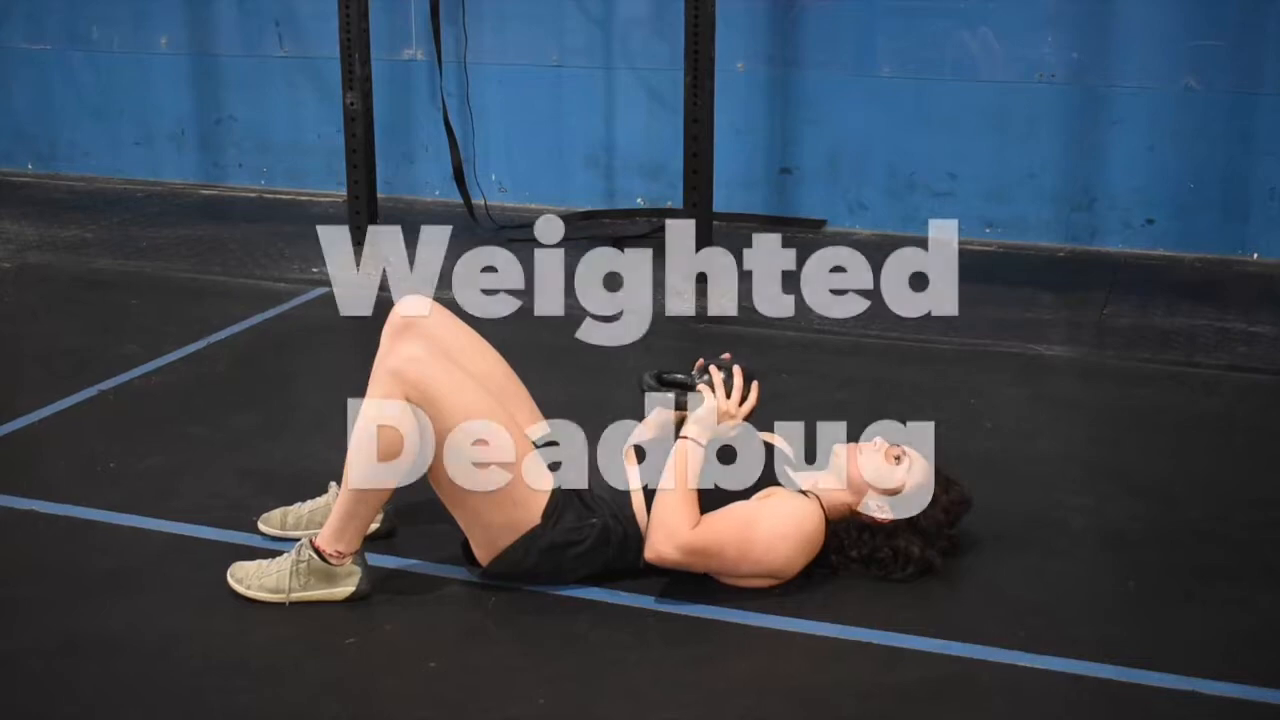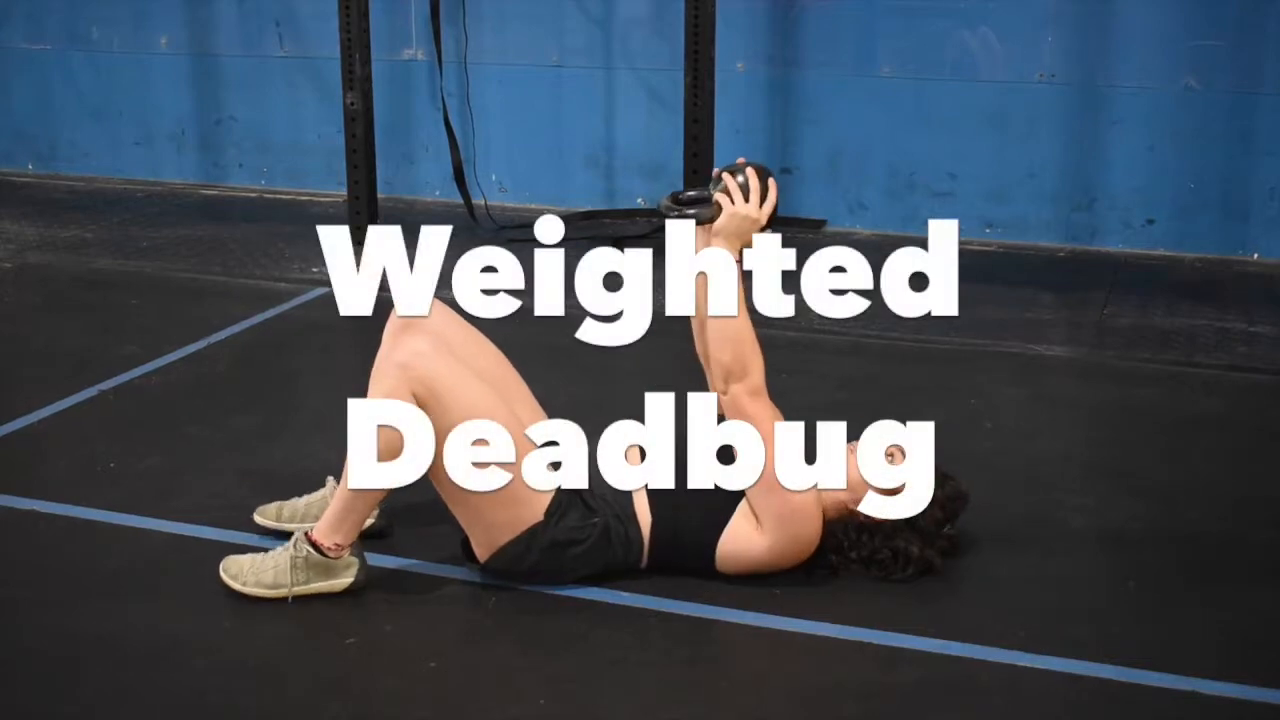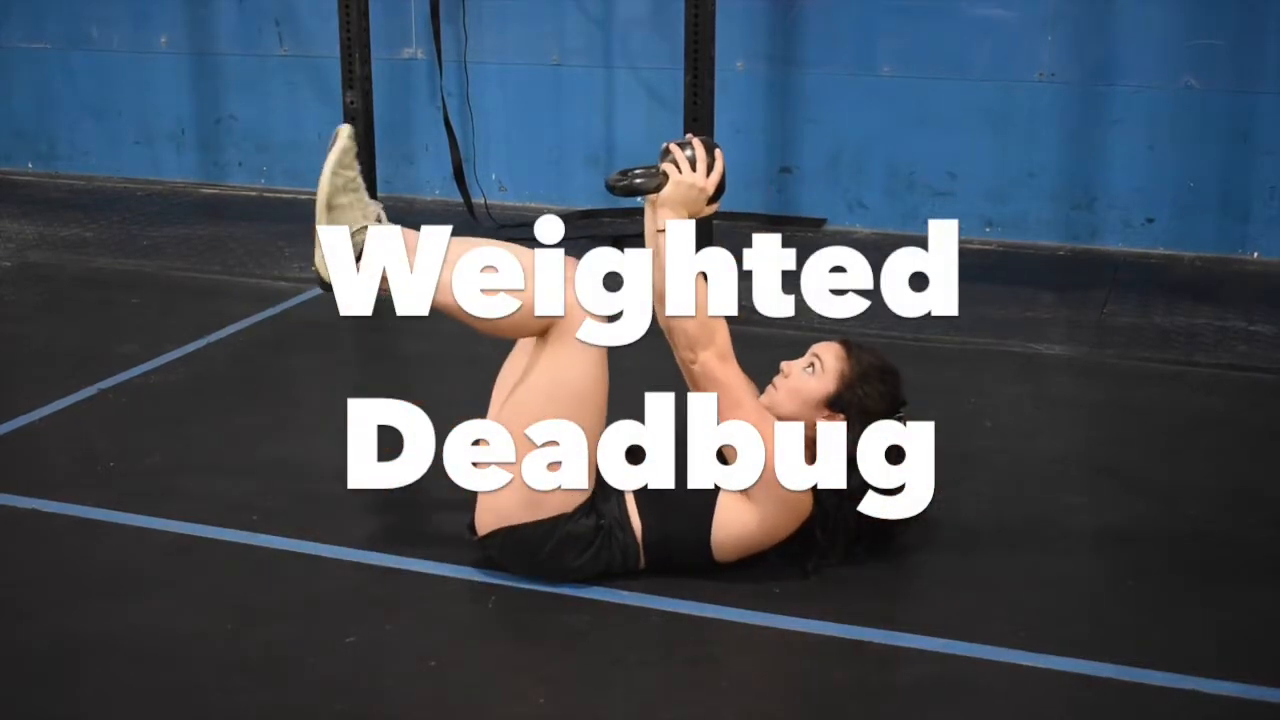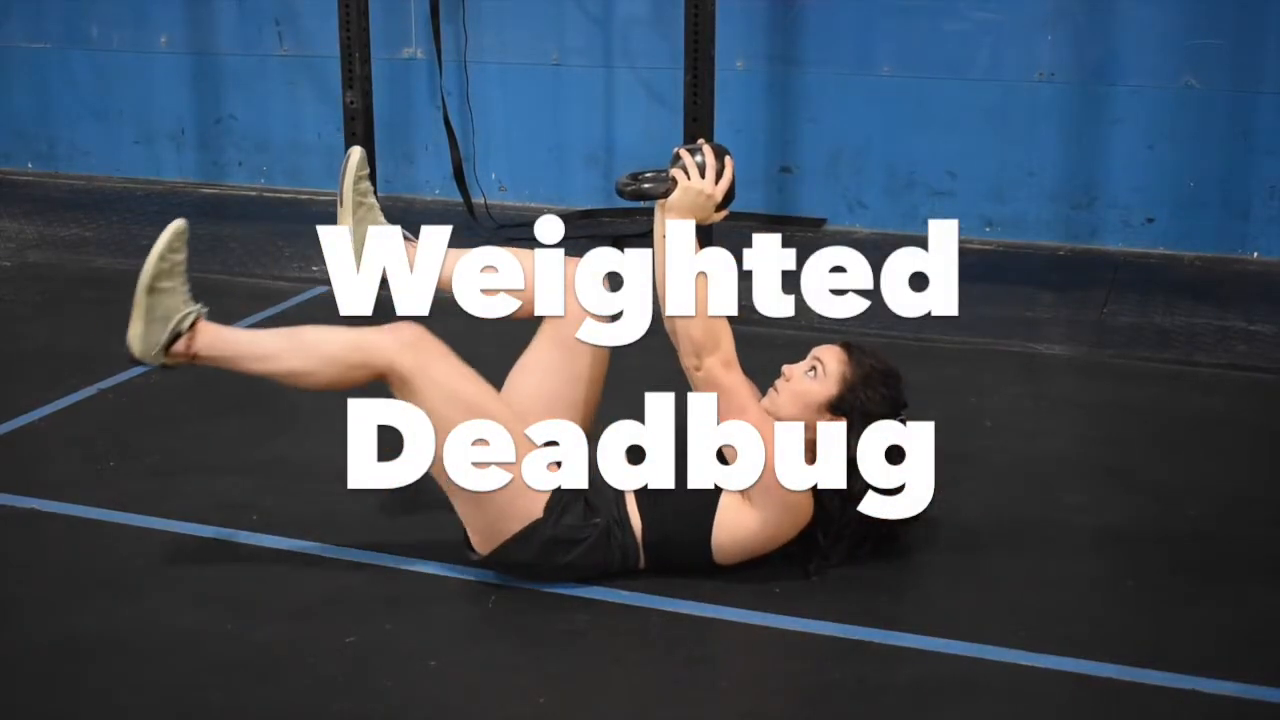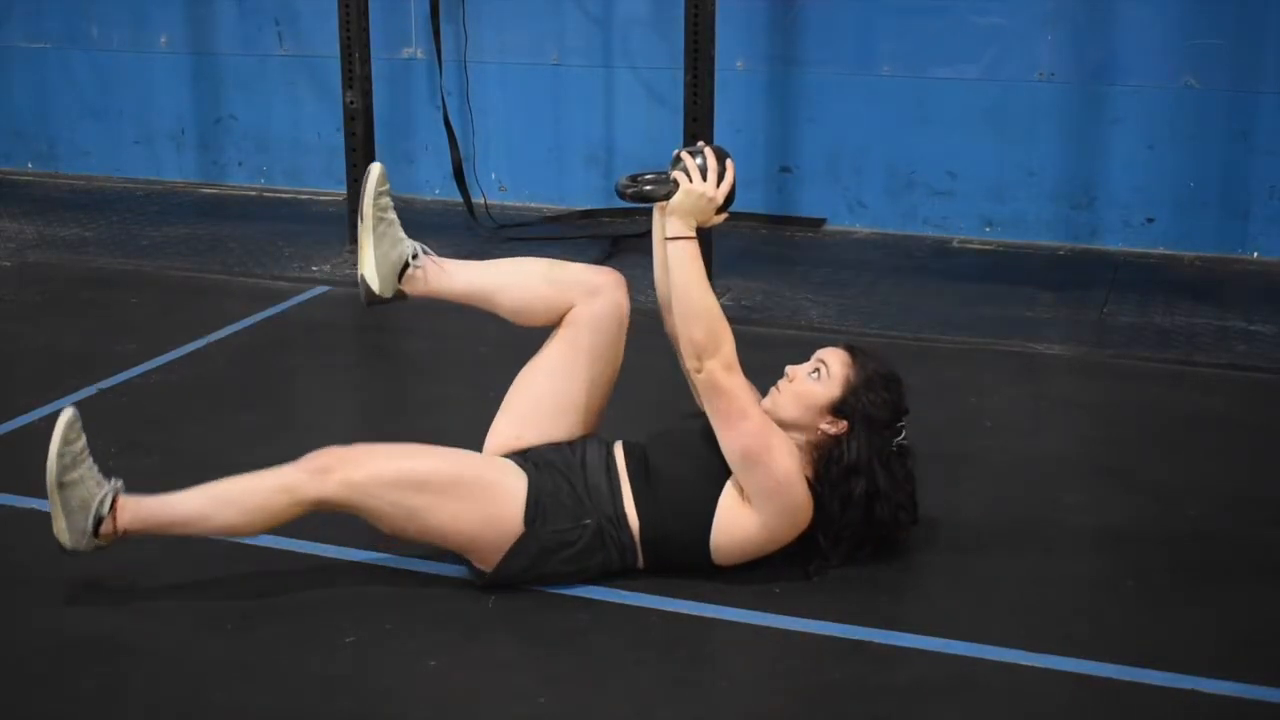
dt=1s
person 1, frame 1
left shoulder: (797, 530)
right shoulder: (787, 465)
left elbow: (665, 543)
left wrist: (697, 431)
right wrist: (678, 404)
left hip: (547, 532)
right hip: (557, 464)
left knee: (406, 368)
right knee: (413, 317)
left ankle: (330, 559)
right ankle: (356, 501)
person 1, frame 2
left shoulder: (796, 525)
left elbow: (741, 389)
right elbow: (717, 366)
left wrist: (724, 248)
right wrist: (704, 242)
left hip: (553, 535)
right hip: (566, 481)
left knee: (416, 362)
right knee: (418, 320)
left ankle: (325, 550)
right ankle: (352, 494)
person 1, frame 3
left shoulder: (786, 490)
right shoulder: (767, 446)
left elbow: (704, 357)
right elbow: (689, 341)
left wrist: (672, 221)
right wrist: (660, 218)
left hip: (546, 537)
right hip: (550, 511)
left knee: (571, 295)
right knee: (565, 288)
left ankle: (367, 257)
person 1, frame 4
left shoulder: (786, 495)
right shoulder: (767, 448)
left elbow: (708, 365)
right elbow: (710, 359)
left wrist: (678, 223)
right wrist: (673, 223)
left hip: (549, 529)
right hip: (558, 483)
left knee: (402, 345)
left ankle: (187, 337)
person 1, frame 5
left shoulder: (786, 498)
right shoulder: (760, 447)
left elbow: (711, 367)
right elbow: (708, 361)
left wrist: (680, 229)
right wrist: (670, 221)
left hip: (542, 530)
right hip: (546, 474)
left knee: (328, 475)
right knee: (601, 290)
left ankle: (111, 514)
right ankle: (406, 269)
